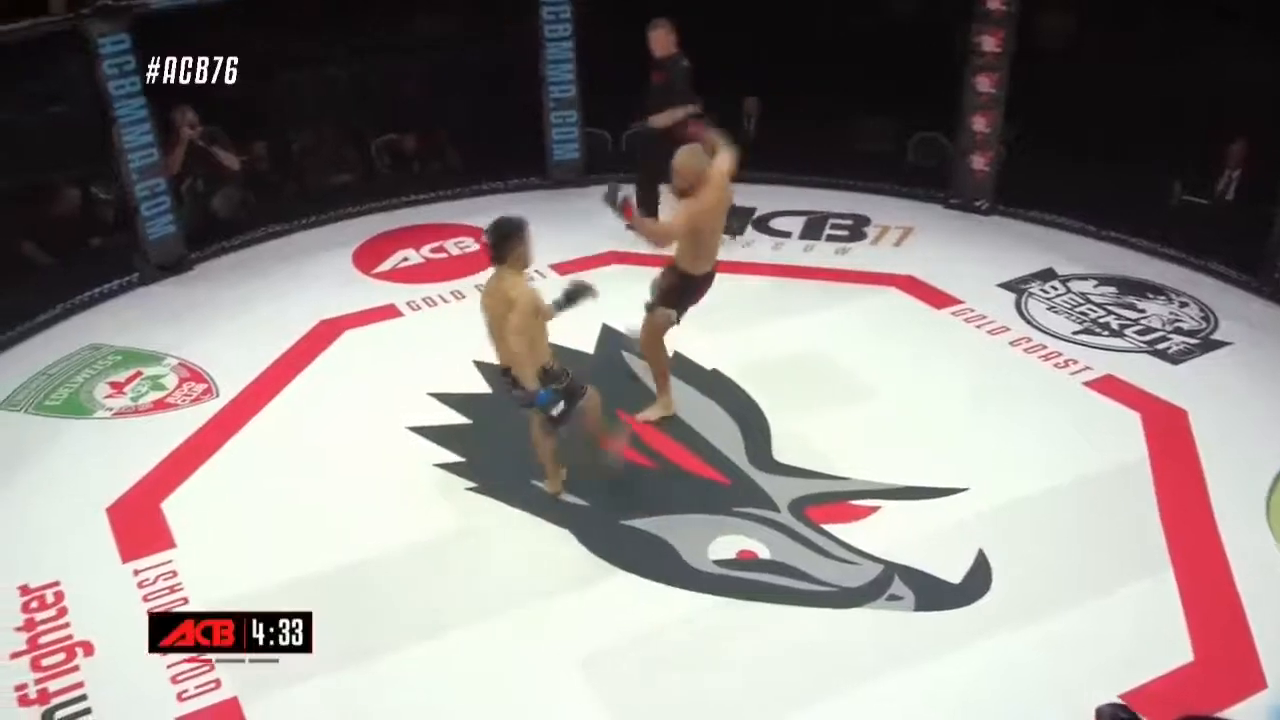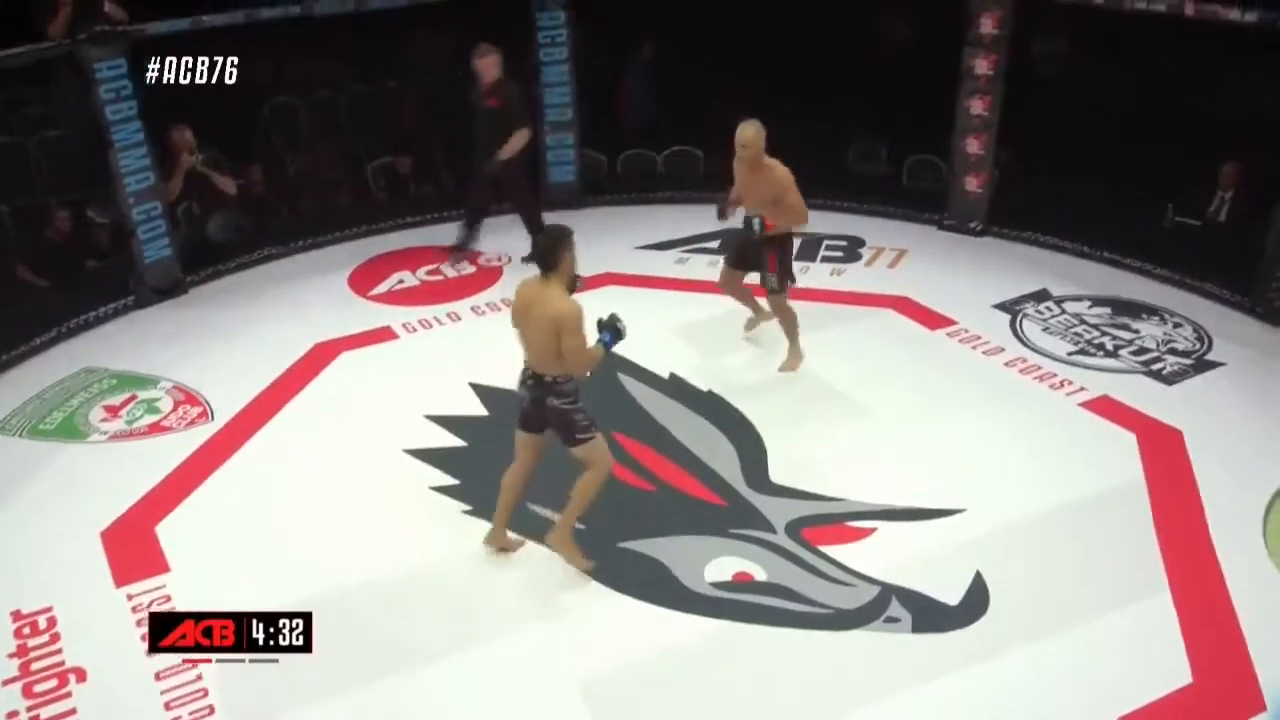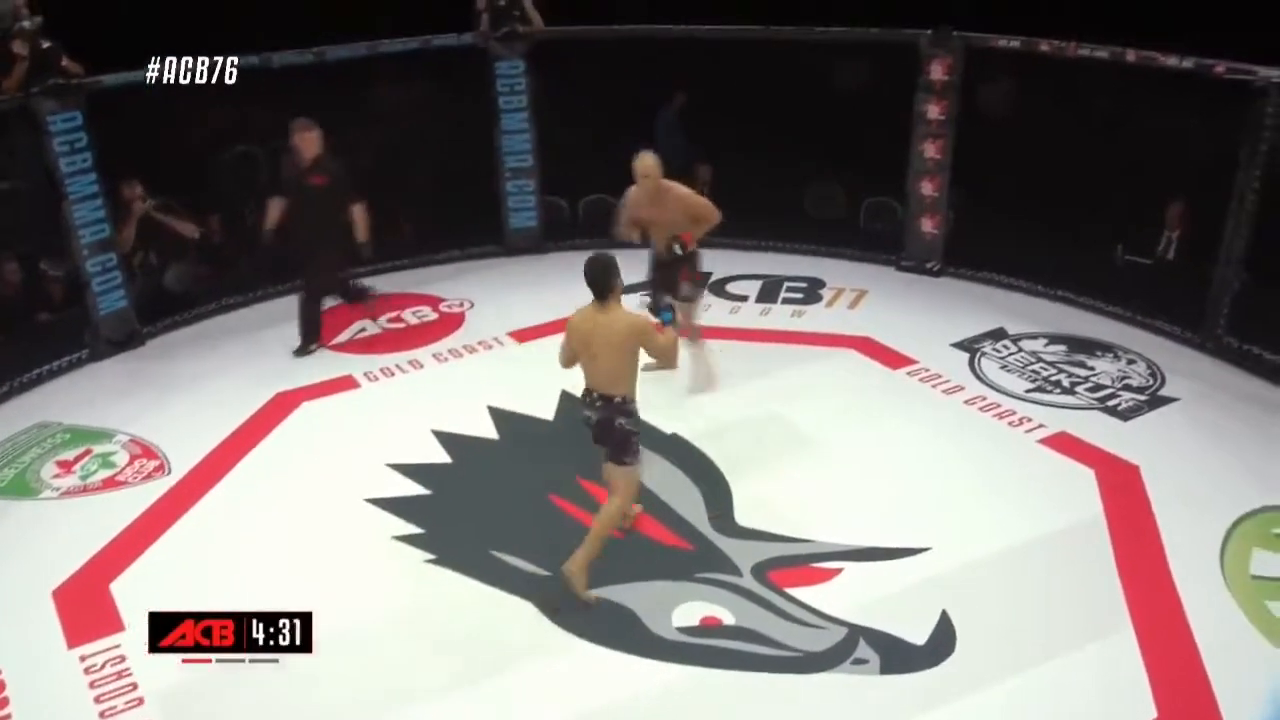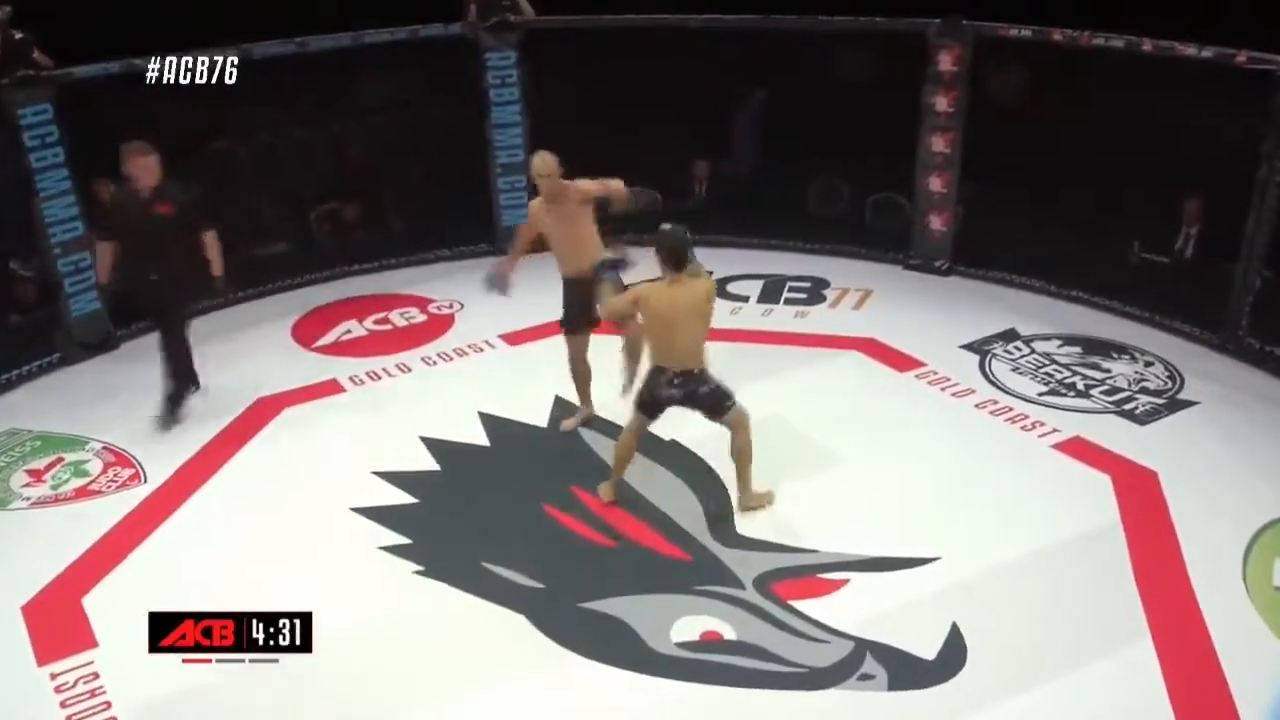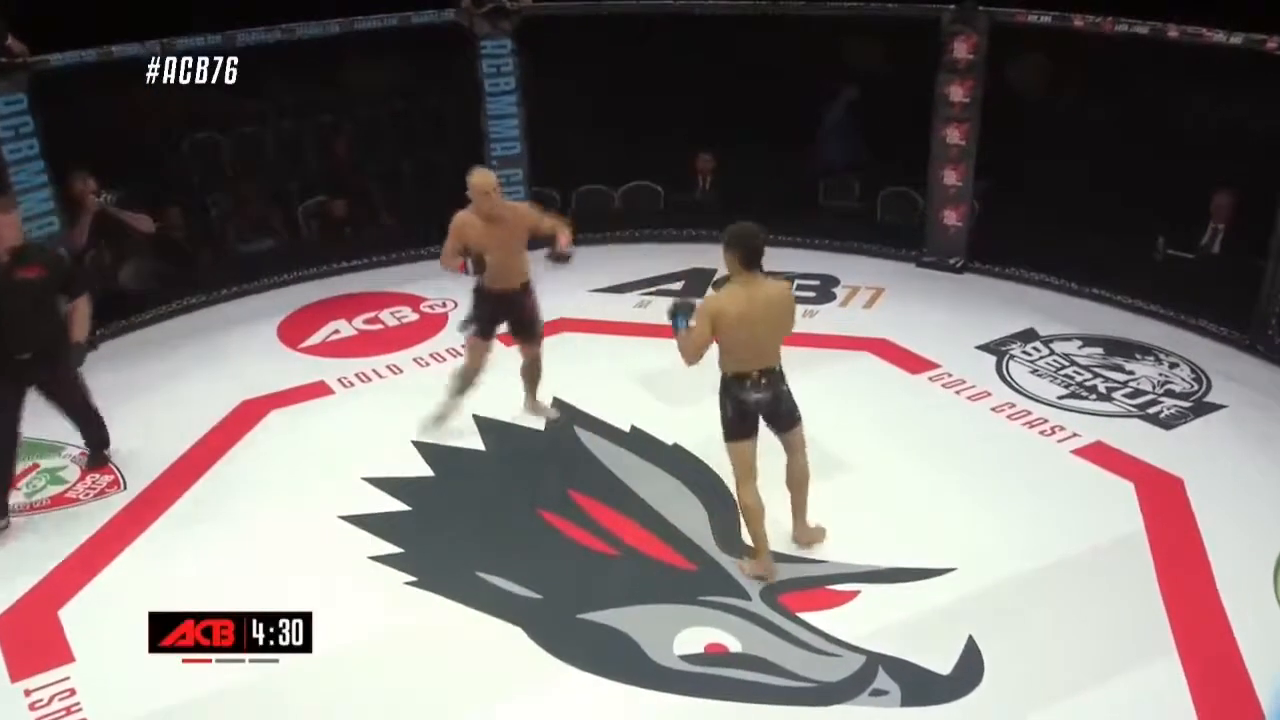
dt=0.7s
person 1, frame 1
left shoulder: (491, 290)
right shoulder: (522, 294)
right elbow: (514, 348)
left wrist: (562, 302)
right wrist: (539, 394)
left hip: (514, 380)
right hip: (542, 379)
left knee: (541, 422)
right knee: (592, 401)
left ankle: (554, 478)
right ankle: (608, 443)
person 1, frame 2
left shoulder: (525, 289)
right shoulder: (568, 309)
right elbow: (580, 365)
right wrist: (607, 340)
left hip: (530, 385)
right hip: (558, 394)
left knee: (524, 459)
right knee: (600, 464)
left ankle: (498, 533)
right ankle: (562, 535)
person 1, frame 3
left shoulder: (576, 321)
right shoulder: (635, 323)
left elbow: (566, 361)
right elbow: (669, 353)
right wrist: (667, 321)
left hip: (590, 406)
right hip: (620, 412)
left knee: (615, 468)
right knee: (622, 494)
left ankle: (624, 518)
right ankle: (579, 562)
person 1, frame 4
left shoulder: (644, 293)
right shoulder: (706, 288)
left elbow: (608, 311)
left wrist: (607, 281)
right wrist: (691, 265)
left hip: (660, 381)
right hip: (696, 382)
left knee: (633, 429)
right knee: (740, 423)
left ankle: (611, 486)
right ankle: (747, 495)
person 1, frame 5
left shoulder: (715, 303)
right shoulder: (783, 291)
left elbow: (691, 355)
left wrist: (681, 323)
left hip: (736, 392)
right hip: (774, 385)
left knee: (746, 478)
right knee: (796, 451)
left ankle: (761, 558)
right ankle: (802, 528)
person 2, frame 1
left shoulder: (697, 207)
right shoulder: (718, 173)
left elbow: (661, 237)
right elbow: (729, 152)
left wrist: (626, 209)
right wrist: (704, 134)
left hip: (687, 279)
right hip: (702, 270)
left knee: (649, 337)
right knee: (660, 287)
left ankle: (664, 402)
person 2, frame 2
left shoulder: (780, 176)
right shoulder: (739, 162)
left elbow: (801, 216)
left wrist: (768, 224)
right wrist: (732, 202)
left hip: (775, 242)
right hip: (752, 233)
left knee: (777, 304)
right knee: (727, 283)
left ankle: (795, 350)
right ankle: (759, 312)
person 2, frame 3
left shoulder: (681, 195)
right shoulder: (633, 196)
left elbow: (714, 216)
right elbow: (623, 227)
left wrist: (689, 237)
right wrist: (638, 233)
left hip: (684, 259)
right hip: (659, 258)
left knee: (685, 319)
right knee: (662, 311)
left ankle: (701, 360)
right ankle: (668, 358)
person 2, frame 4
left shoulder: (580, 190)
right shoulder: (536, 209)
left elbow: (615, 188)
right elbow: (523, 241)
left wrist: (621, 194)
right wrist: (504, 268)
right hip: (573, 284)
left knee: (632, 334)
right knee: (575, 354)
left ankle: (631, 373)
right ankle: (586, 407)
person 2, frame 5
left shoulder: (522, 212)
right shoulder: (463, 221)
left elbow: (560, 227)
right elbow: (446, 260)
left wrist: (562, 246)
right wrist: (464, 264)
left hip: (521, 292)
right hip: (487, 295)
left knee: (533, 355)
right knee: (474, 363)
left ankle: (531, 400)
right ankle: (451, 403)
person 3, frame 1
left shoulder: (679, 69)
right shoulder: (659, 65)
left elbow: (688, 108)
left wrist: (650, 123)
left hip: (672, 136)
right hip: (657, 134)
right knee: (645, 178)
right ankle: (647, 219)
person 3, frame 2
left shoulder: (509, 92)
right shoulder: (480, 92)
left elbow: (523, 132)
left wrist: (501, 157)
left hip: (507, 163)
right hip: (487, 161)
left knee: (525, 204)
right knee: (474, 204)
right ankle: (464, 245)
person 3, frame 3
left shoulder: (333, 169)
right shoulder: (289, 168)
left elbow: (356, 205)
right elbow: (279, 198)
left wrist: (362, 239)
right wrist: (269, 228)
left hip: (329, 240)
right hip: (301, 239)
left knee: (313, 289)
right knee: (325, 283)
left ankle: (311, 338)
right ankle: (361, 295)
person 3, frame 4
left shoulder: (179, 196)
right shoulder: (119, 203)
left elbow: (207, 234)
right elbow: (106, 243)
left wrist: (217, 273)
right wrist: (103, 282)
left hip: (178, 280)
right hip: (145, 283)
left knee: (173, 336)
right knee: (170, 333)
left ankle: (176, 395)
right ankle: (188, 382)
person 3, frame 5
left shoulder: (44, 259)
left elbow: (78, 299)
left wrist: (77, 343)
left hip: (49, 355)
left knee: (77, 407)
left ankle: (99, 448)
